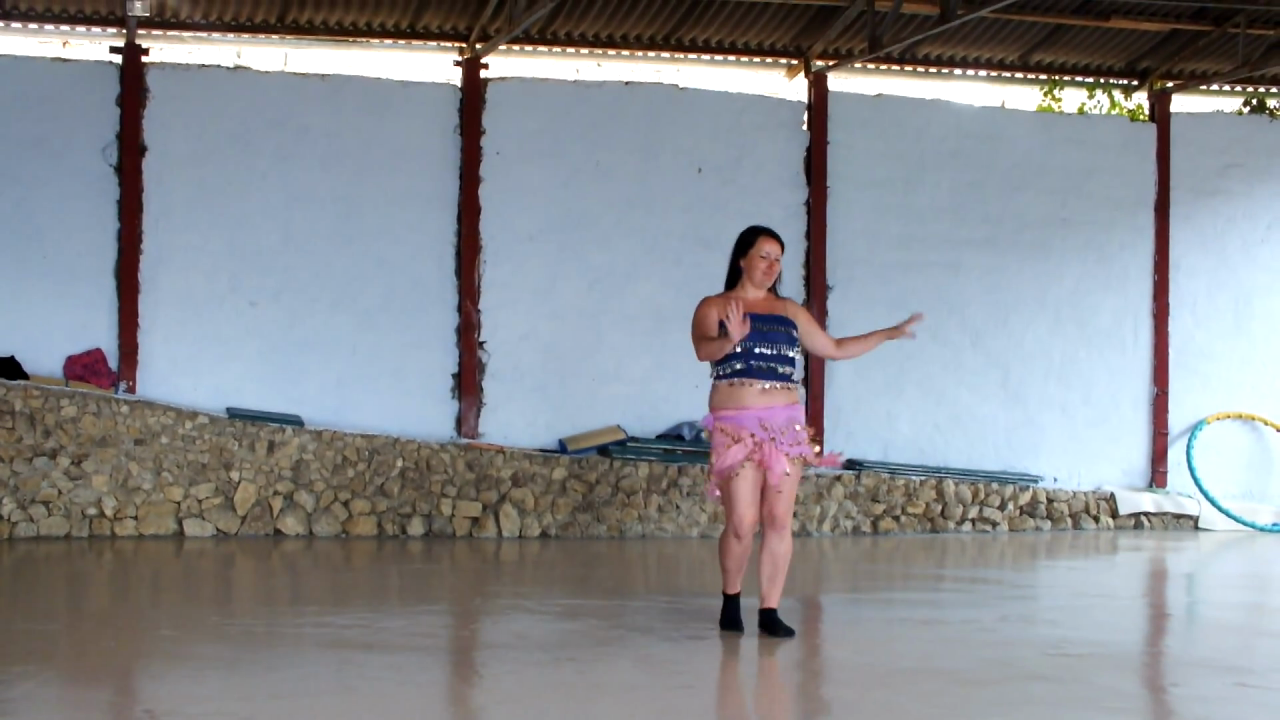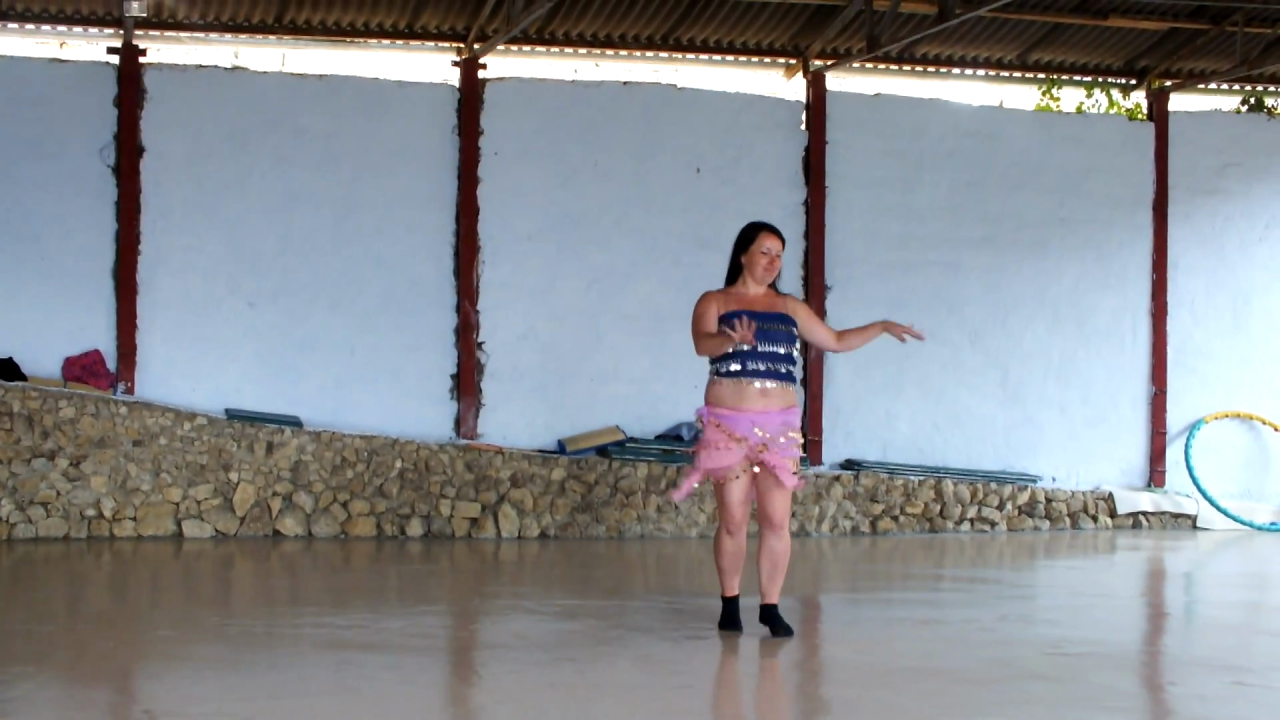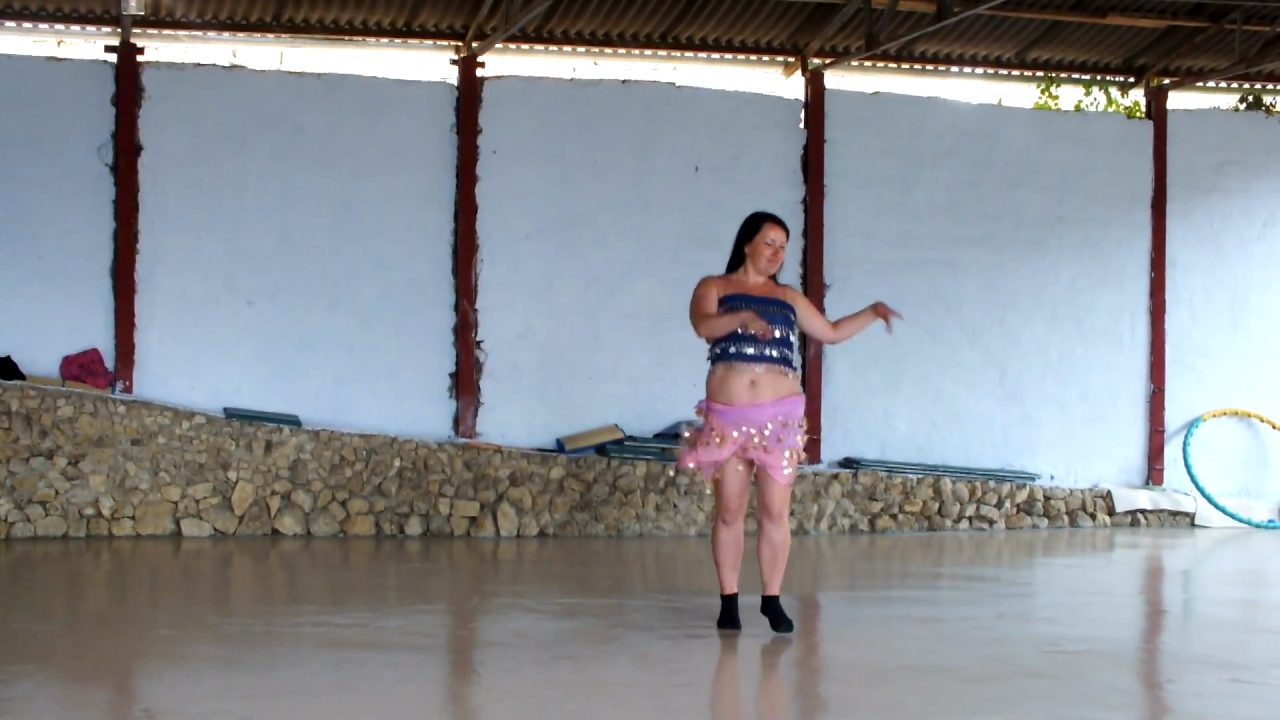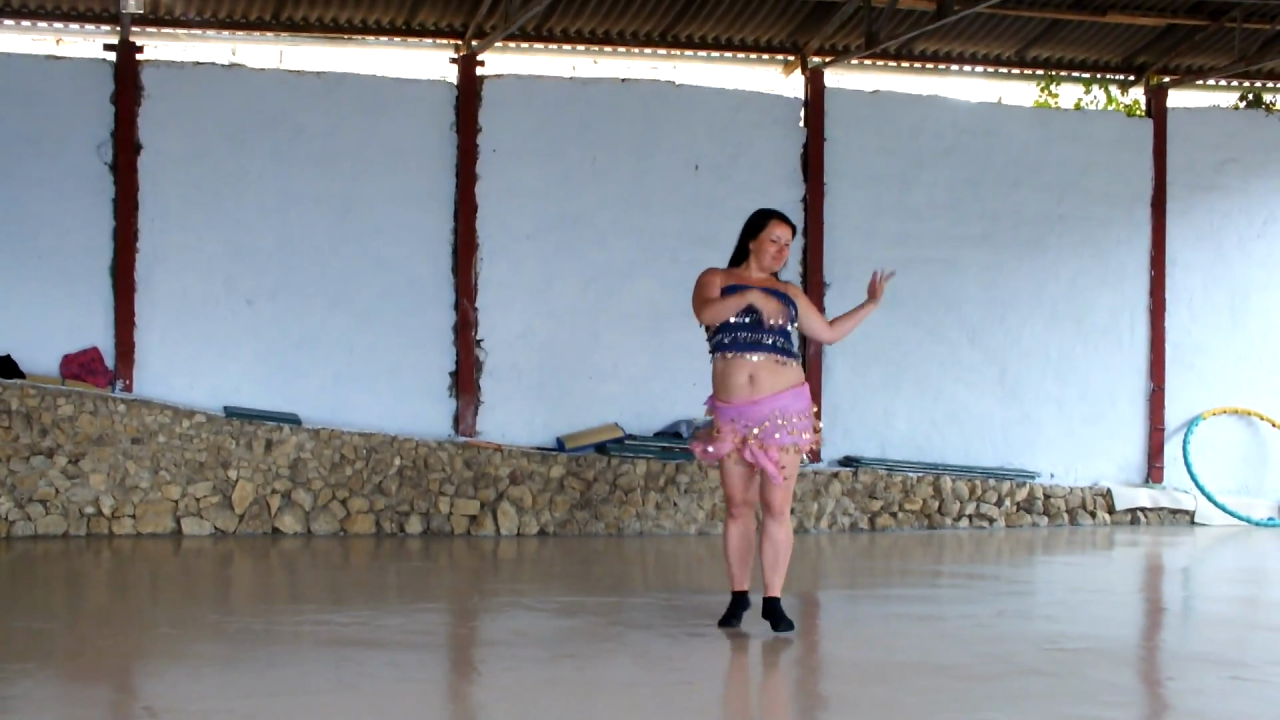
dt=0.1s
person 1, frame 1
left shoulder: (789, 311)
right shoulder: (713, 307)
left elbow: (835, 349)
right elbow: (703, 350)
left wrist: (889, 332)
right wrist: (729, 337)
left hip: (783, 424)
right hip: (734, 427)
left knee: (779, 521)
right knee: (741, 524)
left ankle: (770, 611)
right ankle: (731, 600)
person 1, frame 2
left shoulder: (789, 307)
right shoulder: (712, 302)
left elbow: (834, 341)
right elbow: (703, 345)
left wrist: (883, 327)
right wrist: (734, 341)
left hip: (777, 426)
right hip: (727, 427)
left knee: (776, 521)
right knee: (733, 523)
left ankle: (771, 607)
right ankle: (730, 602)
person 1, frame 3
left shoulder: (787, 295)
right shoulder: (714, 287)
left elbow: (831, 332)
right elbow: (703, 327)
left wrist: (873, 312)
right wrist: (743, 320)
left hip: (779, 415)
right hip: (727, 417)
left knee: (775, 511)
right knee: (729, 512)
left ankle: (772, 600)
right ankle: (728, 601)
person 1, frame 4
left shoulder: (788, 292)
right shoulder: (715, 279)
left elbow: (828, 333)
right elbow: (706, 314)
left wrist: (870, 303)
right wrist: (749, 297)
left hip: (785, 409)
right hip: (733, 413)
left knee: (777, 508)
right knee: (739, 507)
left ankle: (773, 602)
right ankle: (739, 595)
